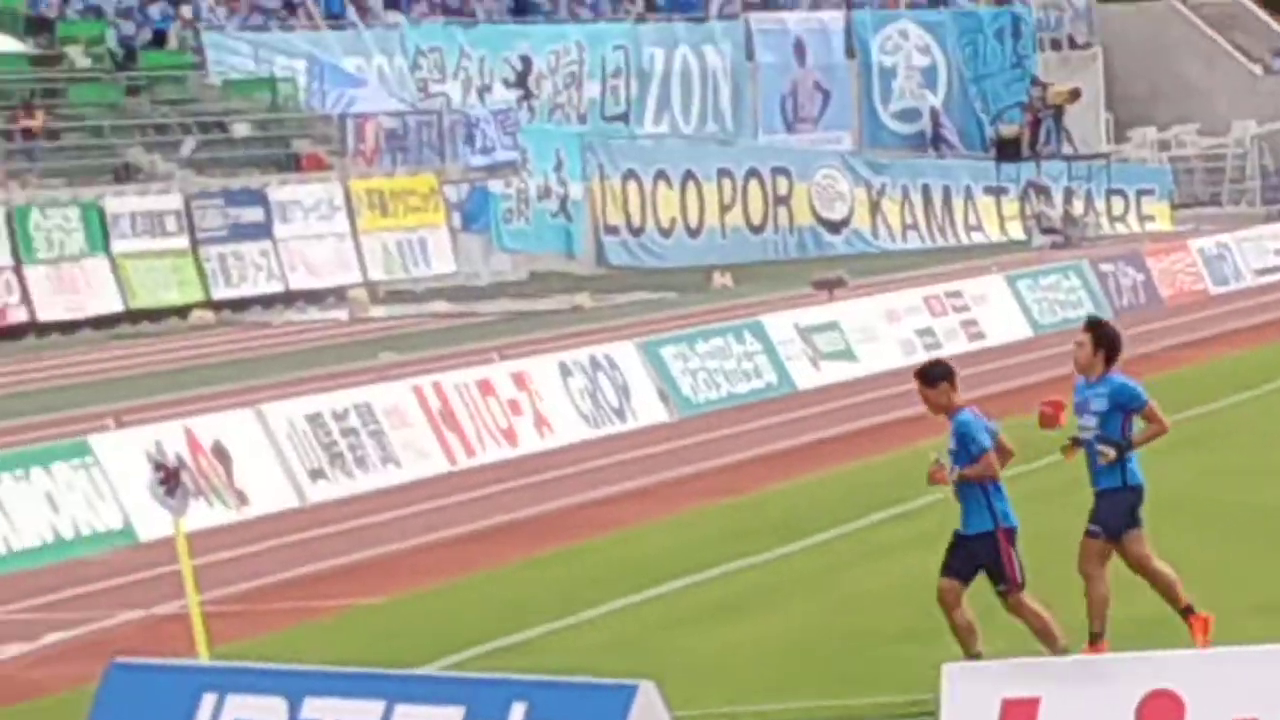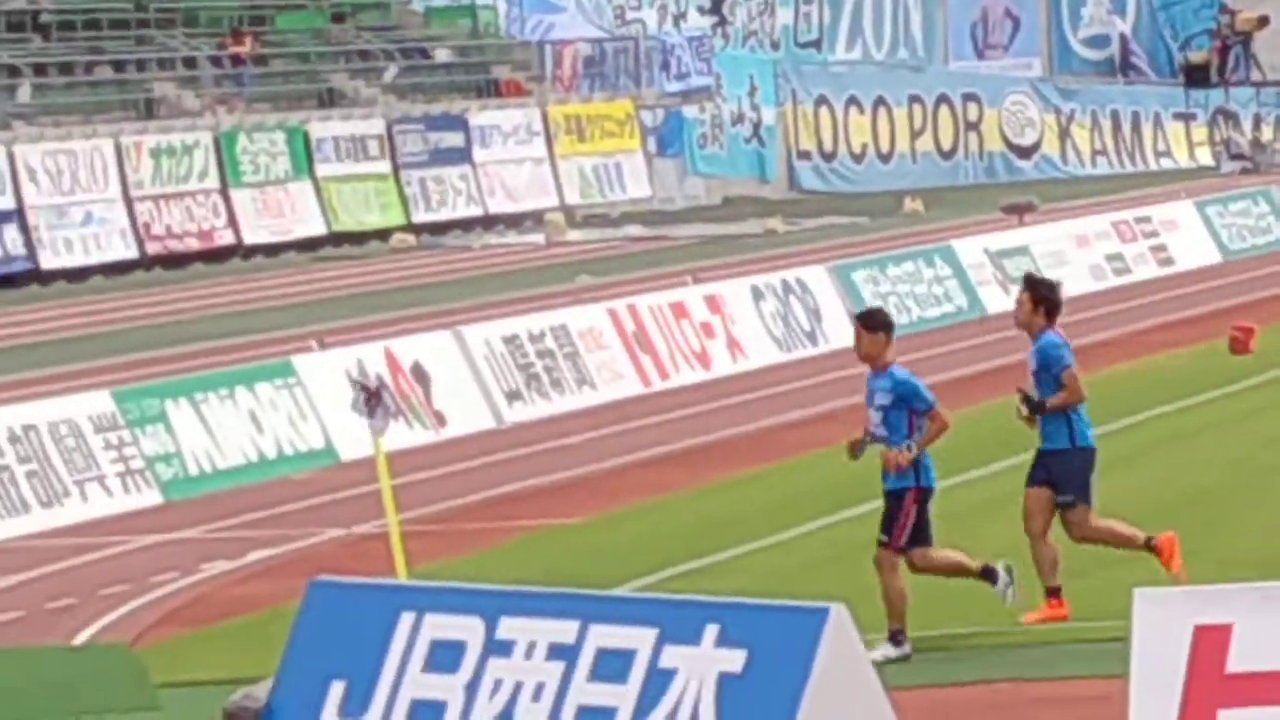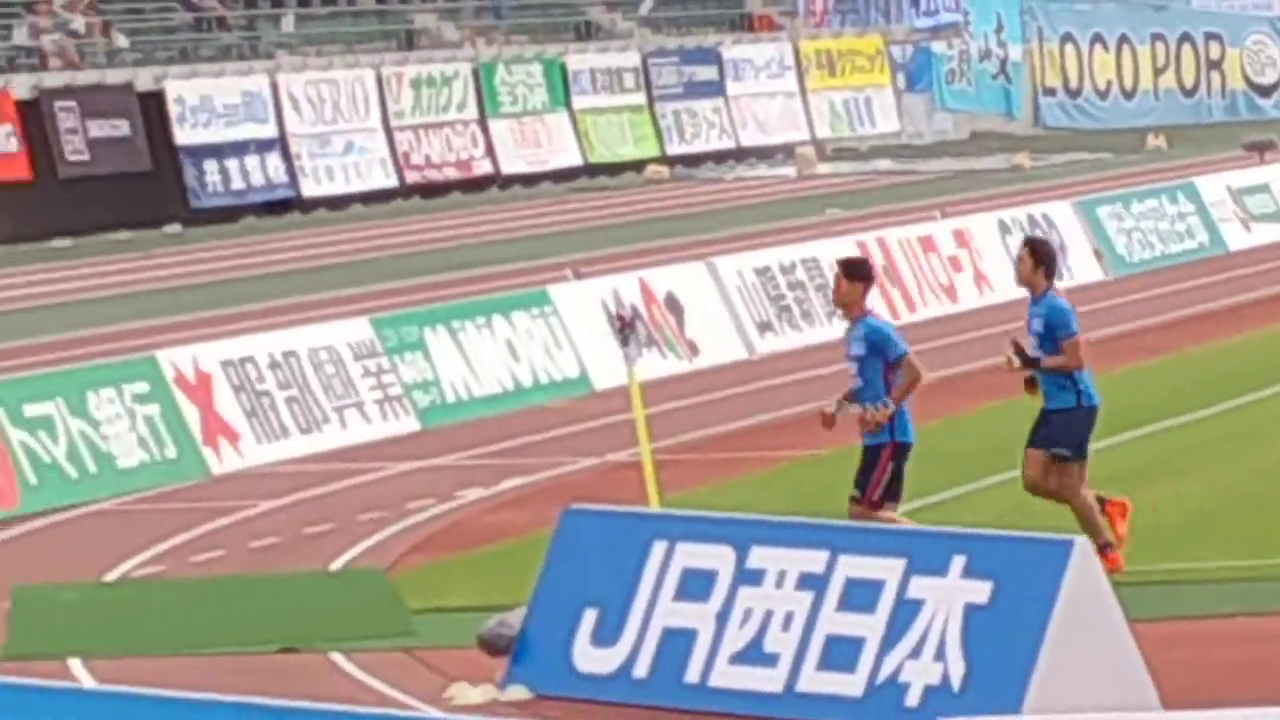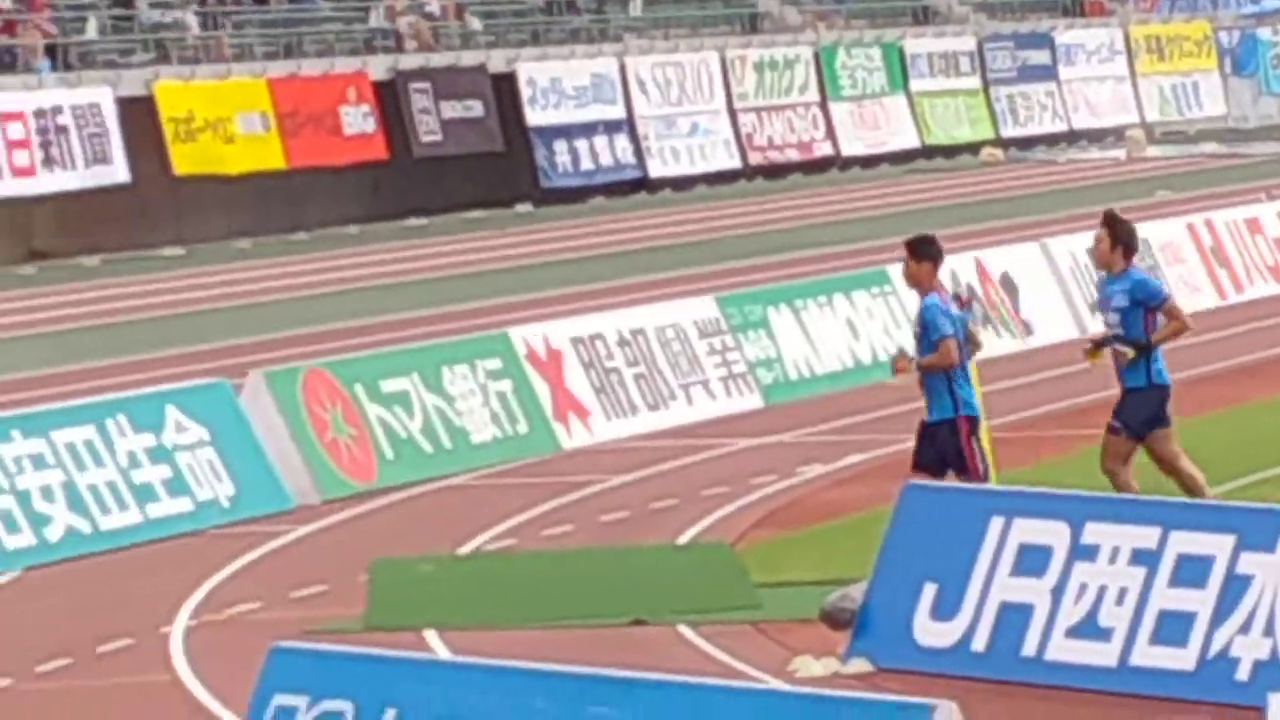
dt=0.5s
person 1, frame 1
left shoulder: (1121, 387)
right shoulder: (1081, 386)
left elbow: (1161, 424)
left wrist: (1124, 447)
right wrist: (1077, 442)
left hip: (1120, 487)
right hip: (1107, 487)
left knee: (1090, 564)
right knee: (1143, 563)
left ankle: (1096, 648)
right ankle: (1194, 618)
person 1, frame 2
left shoulder: (1050, 344)
right shoulder: (1044, 343)
left elbow: (1077, 393)
right elbow: (1061, 392)
left wrist: (1037, 408)
left hip: (1071, 447)
right hip: (1051, 447)
left knee: (1082, 529)
right knee: (1033, 526)
left ankle: (1158, 545)
right ankle: (1054, 603)
person 1, frame 3
left shoulder: (1056, 307)
right shoulder: (1037, 303)
left elbow: (1076, 360)
left wrist: (1034, 364)
right wrist: (1034, 375)
left hip: (1074, 405)
right hip: (1055, 406)
left knee: (1070, 487)
right knee: (1034, 481)
left ankle: (1108, 554)
right ankle: (1109, 507)
person 1, frame 4
left shoulder: (1140, 283)
right shoulder: (1106, 283)
left elbow: (1182, 322)
left wrist: (1143, 345)
right wrist: (1097, 344)
left hip: (1147, 385)
right hip: (1135, 385)
left knee: (1111, 460)
right knee: (1171, 462)
person 2, frame 1
left shoulder: (965, 422)
right shoulder: (966, 417)
left elbow: (992, 468)
right elbow: (1006, 449)
left wrist: (952, 476)
left hip: (991, 524)
right hip: (971, 526)
left knee: (1014, 600)
right knee: (946, 592)
right ankle: (976, 664)
person 2, frame 2
left shoulder: (901, 380)
right shoulder: (873, 380)
left elbow: (940, 420)
left wrist: (909, 452)
right wrist: (862, 441)
left hip: (911, 483)
right hip: (898, 483)
left knee: (885, 558)
right knee: (918, 557)
left ankle: (898, 640)
right ankle: (991, 572)
person 2, frame 3
left shoulder: (877, 330)
right shoulder: (854, 331)
left elbow: (914, 372)
left wrist: (886, 408)
right wrist: (840, 406)
left hip: (891, 436)
right hip: (878, 436)
left knee: (862, 514)
right knee: (879, 512)
person 2, frame 4
left shoulder: (930, 306)
right shoulder: (944, 303)
left elbow: (949, 358)
right elbow: (974, 343)
left wrist: (913, 365)
left hip: (957, 414)
right hip: (936, 417)
left knee: (976, 486)
